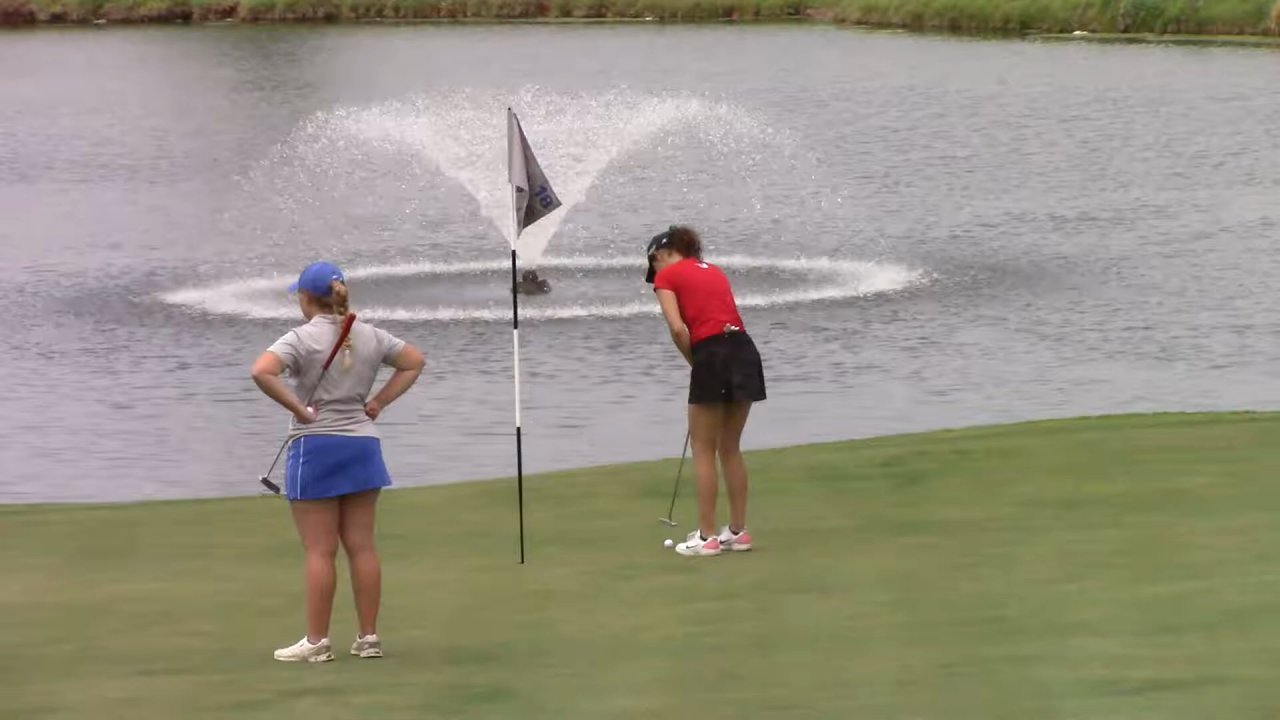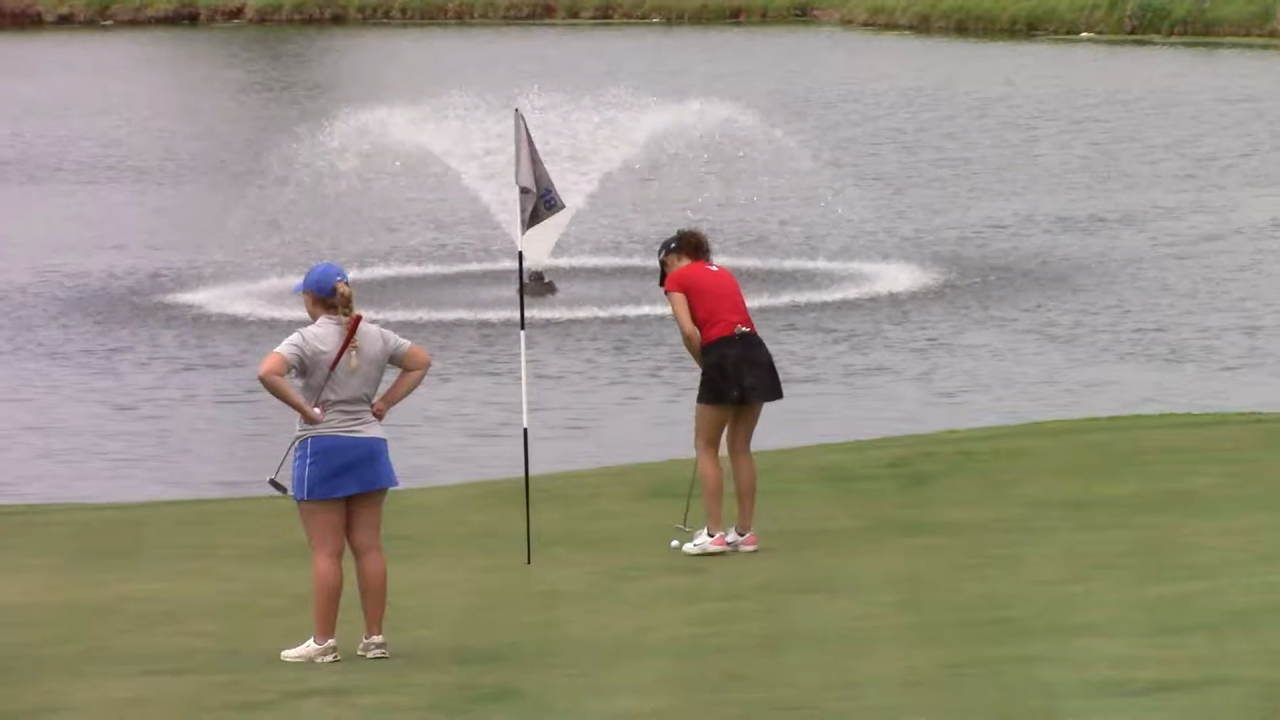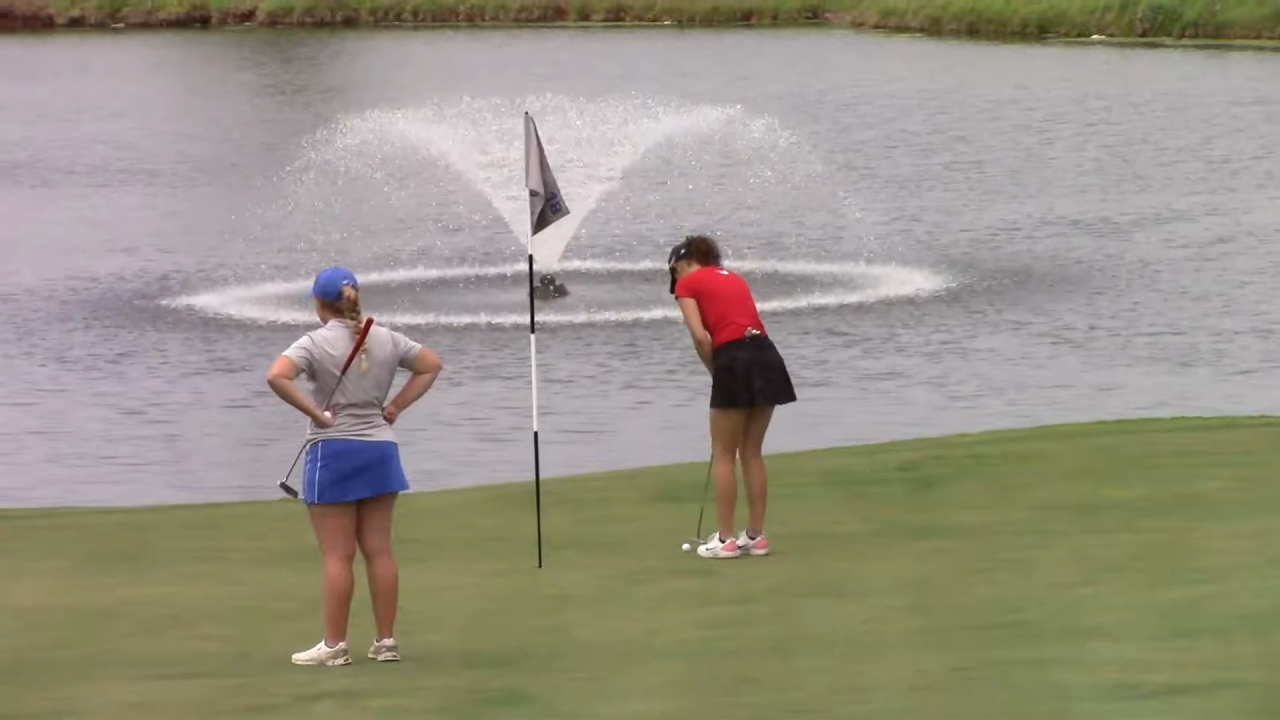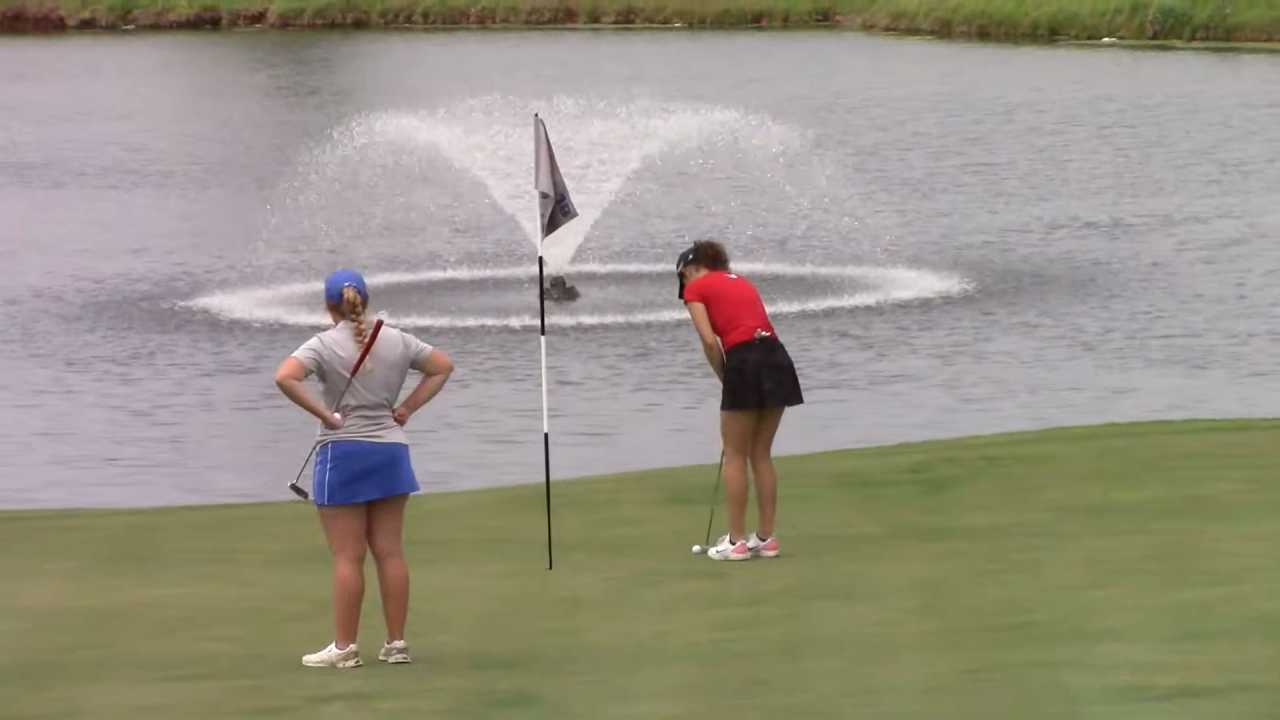
dt=0.2s
person 1, frame 1
left shoulder: (301, 338)
right shoulder: (370, 335)
left elbow: (261, 372)
right elbow: (415, 361)
left wrist: (297, 409)
right wrist: (379, 402)
left hip: (316, 448)
right hip: (362, 447)
left knee: (319, 552)
right knee: (361, 546)
left ankle: (317, 642)
right ankle: (368, 637)
person 1, frame 2
left shoulder: (306, 339)
right shoulder: (375, 335)
left elbow: (268, 372)
right elbow: (421, 362)
left wrist: (304, 410)
right wrist: (386, 403)
left hip: (323, 449)
right hip: (369, 448)
left knee: (326, 552)
right knee: (368, 547)
left ankle: (323, 642)
right ankle: (375, 638)
person 1, frame 3
left shoulder: (316, 343)
right shoulder: (385, 339)
left elbow: (277, 377)
right elbow: (432, 365)
left wrist: (314, 414)
right wrist: (396, 406)
left hip: (333, 452)
right hip: (379, 451)
left knee: (337, 556)
right knee: (379, 551)
left ankle: (334, 645)
right ankle: (385, 641)
person 1, frame 4
left shoulder: (325, 344)
right shoulder: (396, 340)
left elbow: (284, 377)
right elbow: (443, 366)
left wrist: (324, 415)
right wrist: (408, 407)
left hip: (344, 454)
right hip: (390, 452)
left knee: (347, 557)
right knee: (389, 552)
left ankle: (345, 647)
right ankle: (396, 643)
person 2, frame 1
left shoulder: (666, 275)
right shoulder: (714, 270)
left elbow: (678, 328)
left wrist: (695, 363)
right wrist: (701, 360)
left hip: (713, 357)
right hip: (744, 352)
left knee: (703, 451)
right knee: (730, 448)
left ankle: (707, 536)
right ankle: (738, 531)
person 2, frame 2
left shoulder: (676, 279)
right shoulder: (723, 273)
left elbow: (689, 332)
left wrist: (704, 367)
right wrist: (711, 364)
left hip: (724, 358)
right hip: (756, 354)
left knee: (706, 448)
right knee: (740, 448)
left ankle: (714, 533)
right ankle: (744, 533)
person 2, frame 3
left shoulder: (686, 284)
right shoulder: (733, 278)
left elbow: (701, 337)
left wrist: (715, 374)
right wrist: (721, 373)
left hip: (735, 361)
right hip: (767, 357)
left knee: (724, 454)
right knee: (751, 452)
left ankle: (726, 539)
right ankle: (755, 536)
person 2, frame 4
left shoulder: (695, 288)
right shoulder: (741, 281)
left elbow: (710, 342)
left wrist: (724, 379)
right wrist: (731, 378)
left hip: (745, 363)
right hip: (777, 359)
left knee: (735, 456)
right knee: (761, 454)
left ankle: (736, 541)
right ankle: (766, 538)
